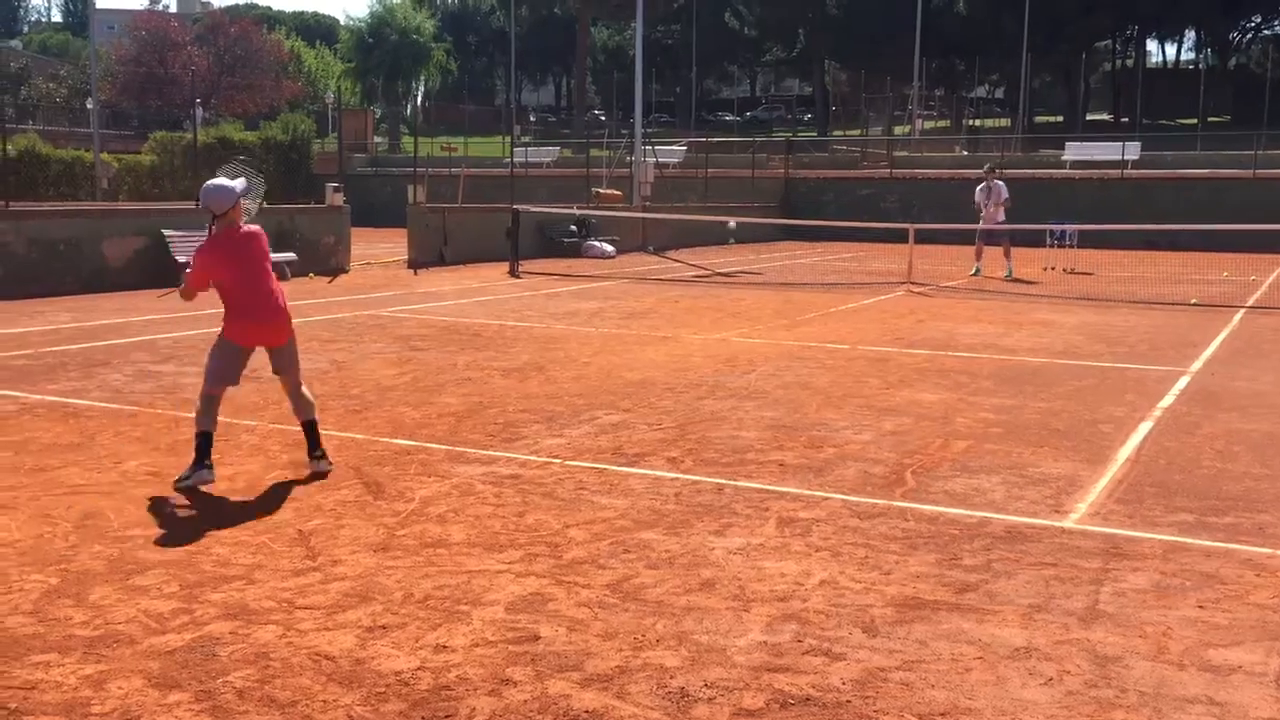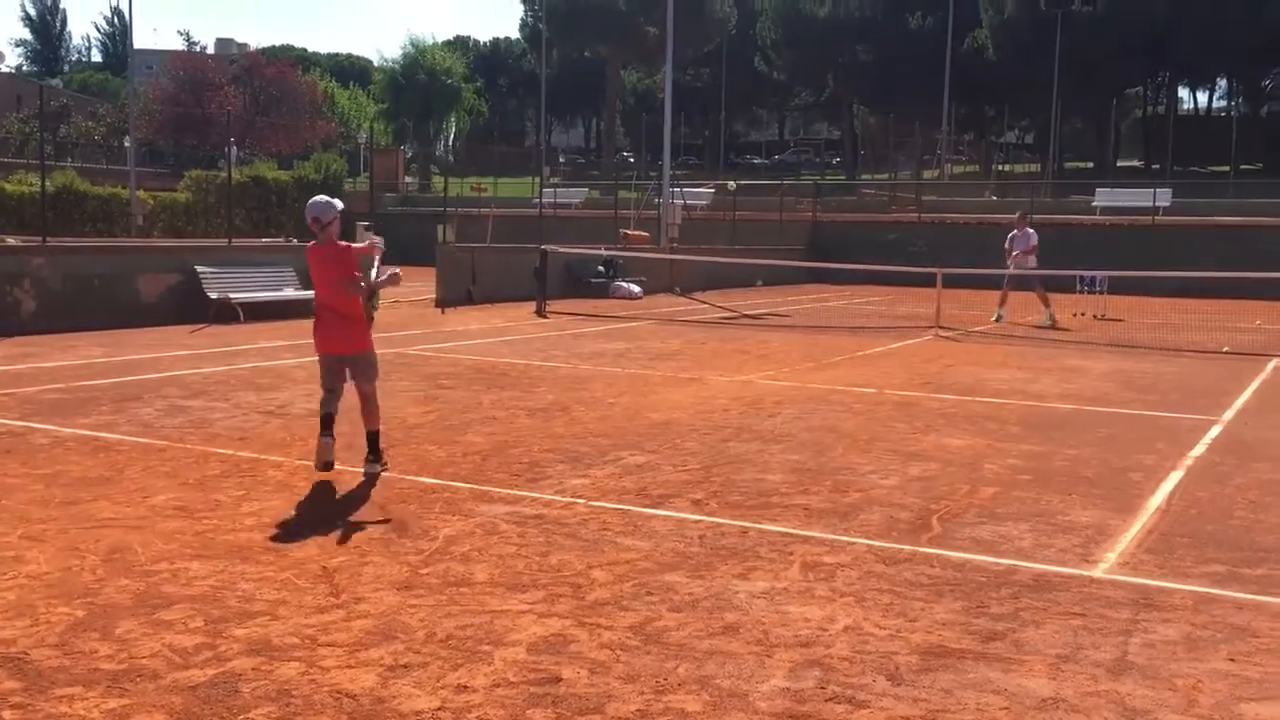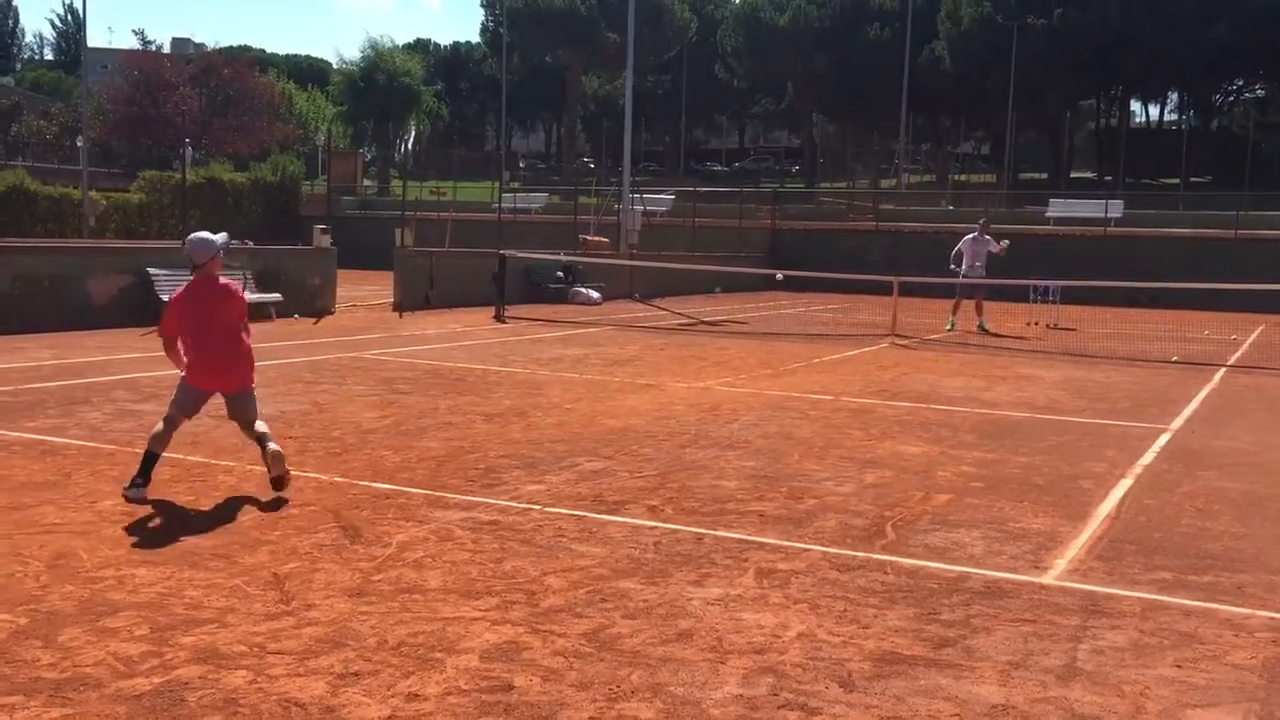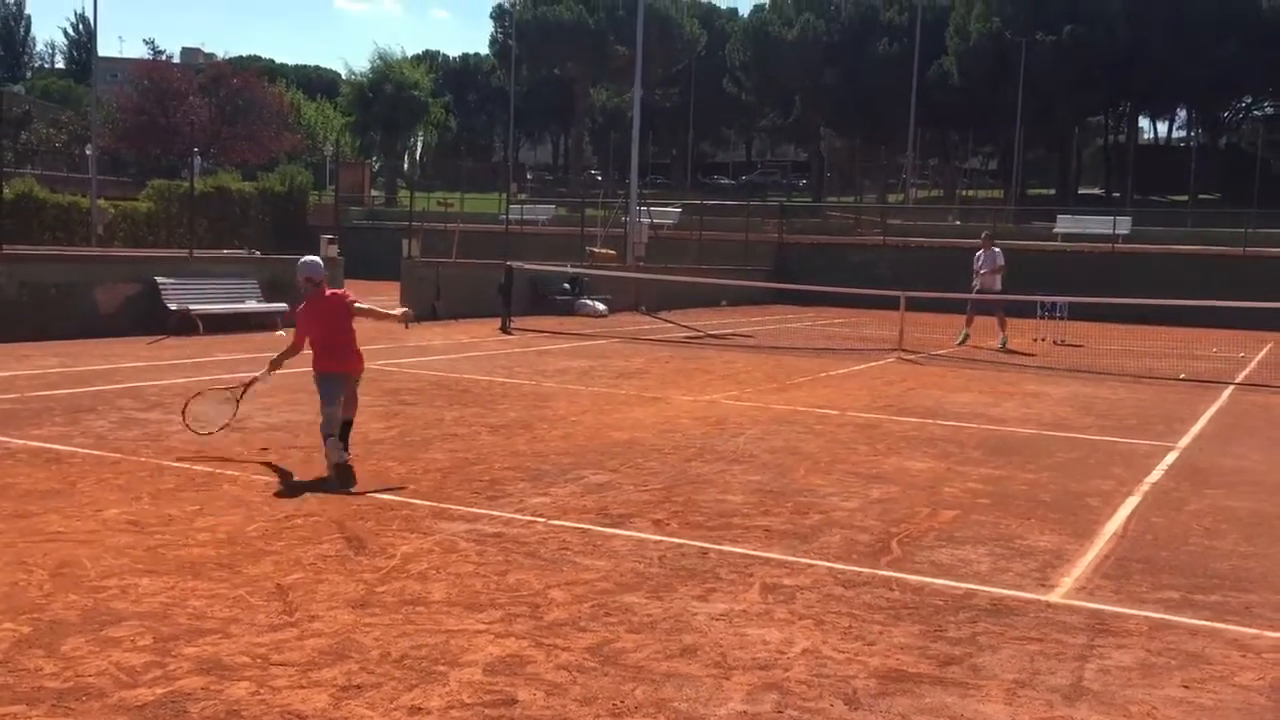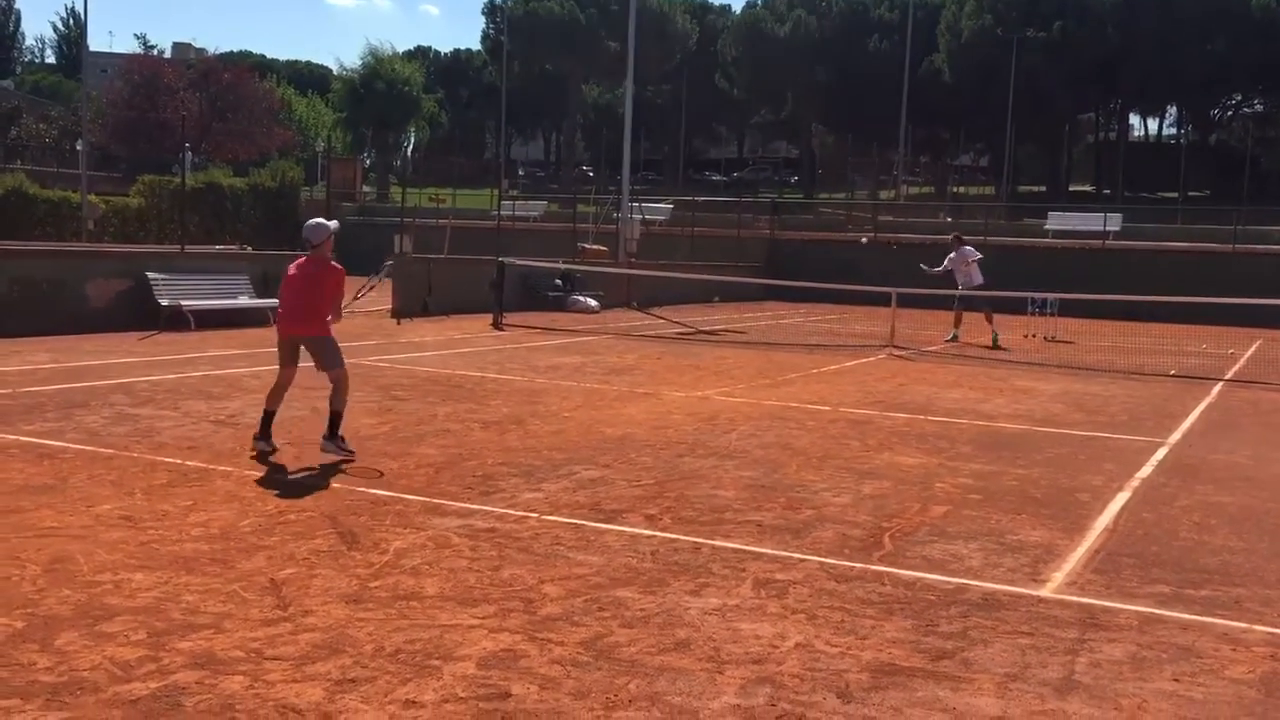
dt=1s
person 1, frame 1
left shoulder: (207, 252)
right shoulder: (256, 235)
left elbow: (187, 294)
left wrist: (194, 274)
left hip: (242, 327)
right hip: (279, 322)
left knee: (210, 395)
right knee: (294, 386)
left ankle: (202, 464)
right ankle: (317, 454)
person 1, frame 2
left shoulder: (313, 251)
right shoulder: (343, 251)
right elbow: (356, 291)
left wrist: (368, 246)
right wrist: (384, 281)
left hip: (326, 336)
right hip: (354, 335)
left knee: (332, 391)
right knee: (367, 392)
left ankle: (327, 435)
right ankle: (374, 455)
person 1, frame 3
left shoulder: (177, 301)
right shoulder: (232, 290)
left elbow: (170, 348)
left wrist: (183, 366)
left hip: (201, 371)
right hip: (239, 370)
left knee: (170, 421)
right knee: (251, 423)
left ankle: (141, 481)
right ankle: (271, 450)
person 1, frame 4
left shoulder: (302, 312)
right shoulder: (341, 297)
left elbow: (295, 347)
right elbow: (359, 309)
left wrist: (277, 360)
right wrist: (393, 314)
left hip: (325, 366)
right hip: (351, 360)
left knee: (330, 414)
right knee: (349, 396)
left ankle: (332, 442)
right ankle: (341, 445)
person 1, frame 5
left shoulder: (294, 267)
right shoulder: (335, 270)
left elbow: (284, 301)
right elbow: (336, 314)
right wrist: (331, 317)
left hip: (287, 326)
right hip: (315, 329)
left knee: (283, 380)
right knee: (340, 379)
left ankle: (264, 436)
right ankle: (332, 436)
